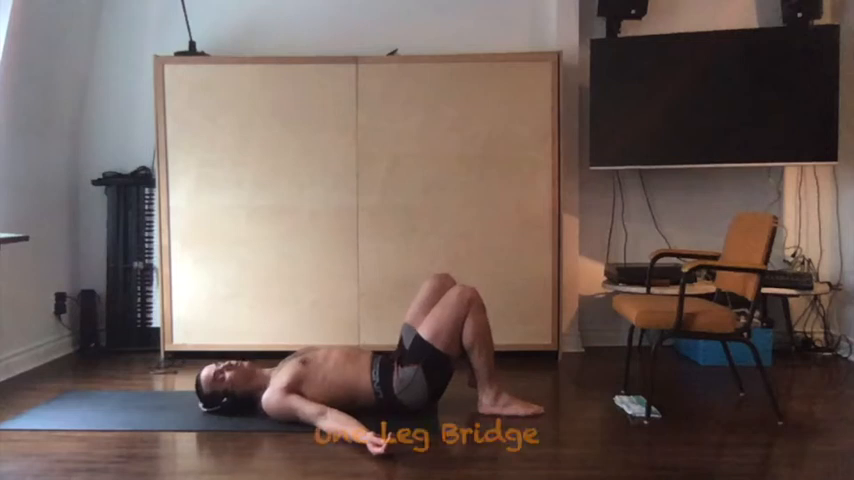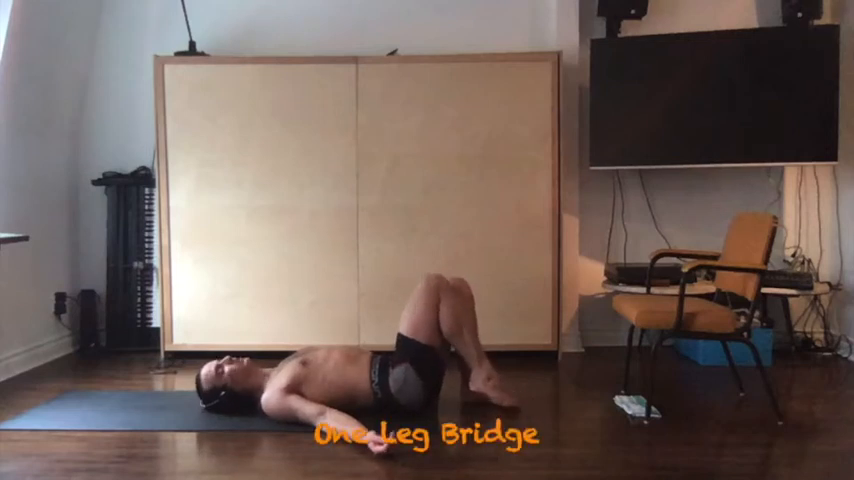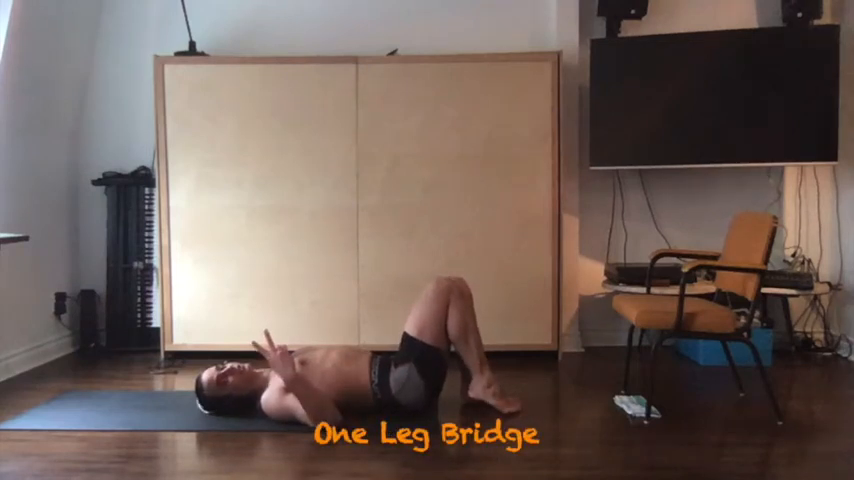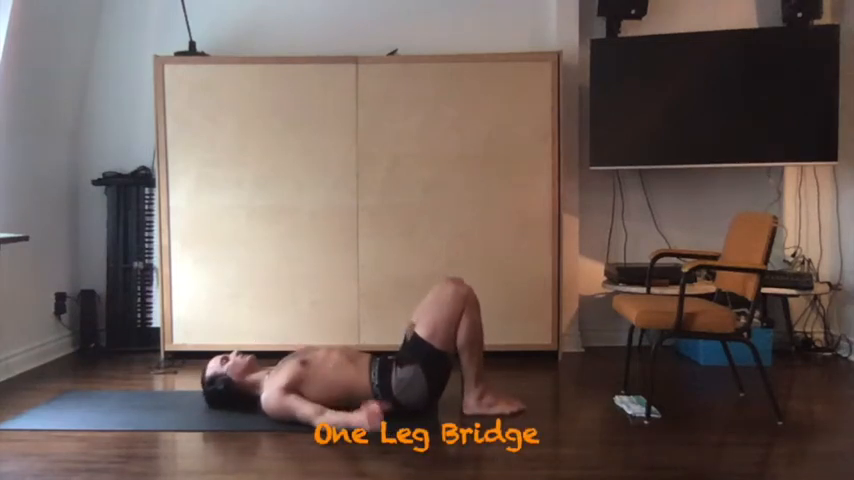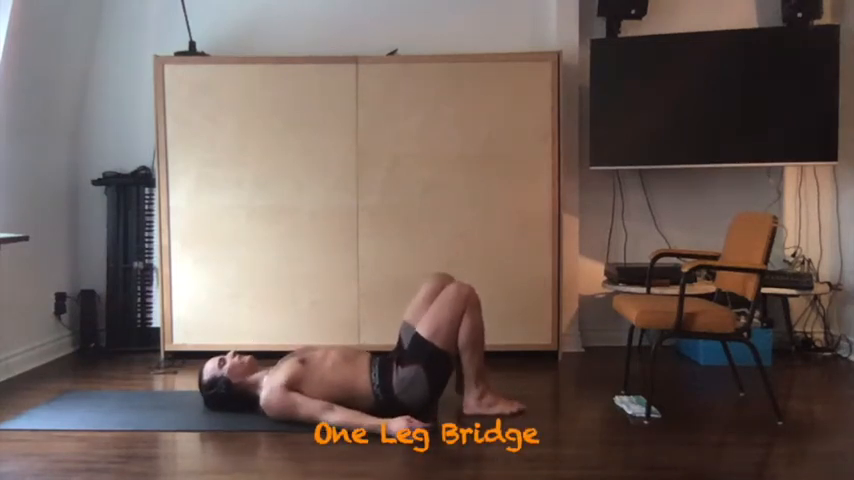
dt=1s
person 1, frame 1
left shoulder: (278, 374)
right shoulder: (273, 399)
right elbow: (322, 415)
right wrist: (367, 437)
left hip: (395, 364)
right hip: (406, 384)
left knee: (441, 283)
right knee: (466, 298)
left ankle: (478, 372)
right ankle: (491, 396)
person 1, frame 2
left shoulder: (280, 372)
right shoulder: (272, 399)
right elbow: (322, 415)
right wrist: (365, 434)
left hip: (391, 369)
right hip: (401, 384)
left knee: (457, 286)
right knee: (434, 284)
left ankle: (472, 387)
right ankle: (481, 375)
person 1, frame 3
left shoulder: (274, 376)
right shoulder: (272, 399)
right elbow: (329, 419)
right wrist: (292, 380)
left hip: (395, 371)
right hip: (405, 384)
left knee: (455, 287)
right knee: (445, 289)
left ankle: (472, 385)
right ankle: (482, 383)
person 1, frame 4
left shoulder: (277, 373)
right shoulder: (272, 399)
right elbow: (321, 416)
right wrist: (359, 418)
left hip: (394, 367)
right hip: (404, 384)
left knee: (452, 290)
right knee: (460, 293)
left ankle: (474, 390)
right ankle: (476, 396)
person 1, frame 5
left shoulder: (276, 375)
right shoulder: (272, 398)
right elbow: (328, 413)
right wrist: (388, 425)
left hip: (393, 365)
right hip: (403, 386)
left knee: (441, 282)
right knee: (462, 295)
left ankle: (466, 381)
right ankle: (477, 397)
